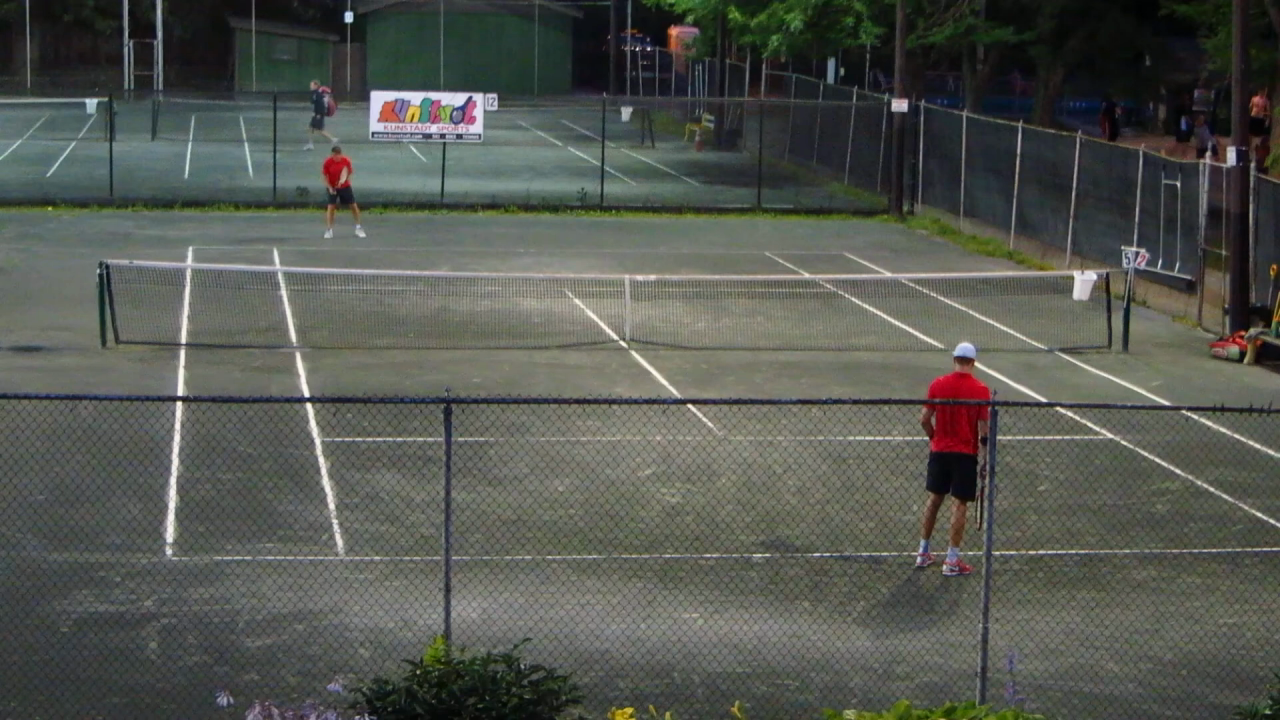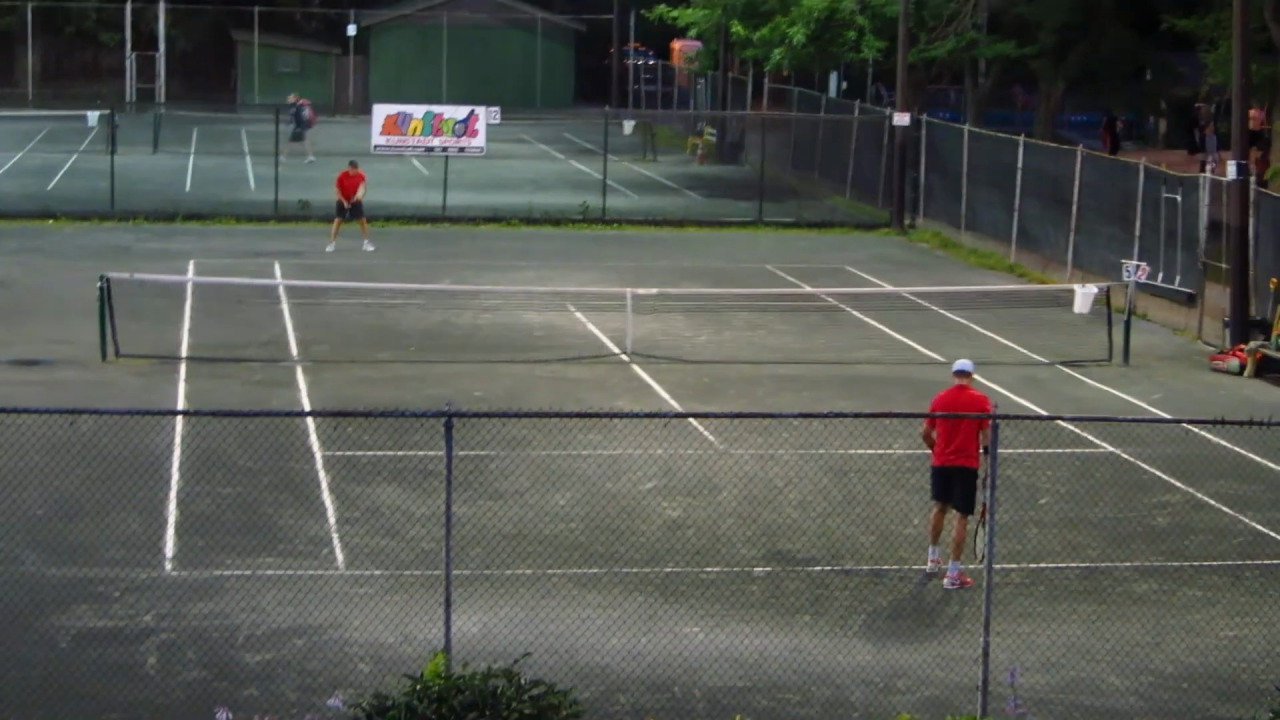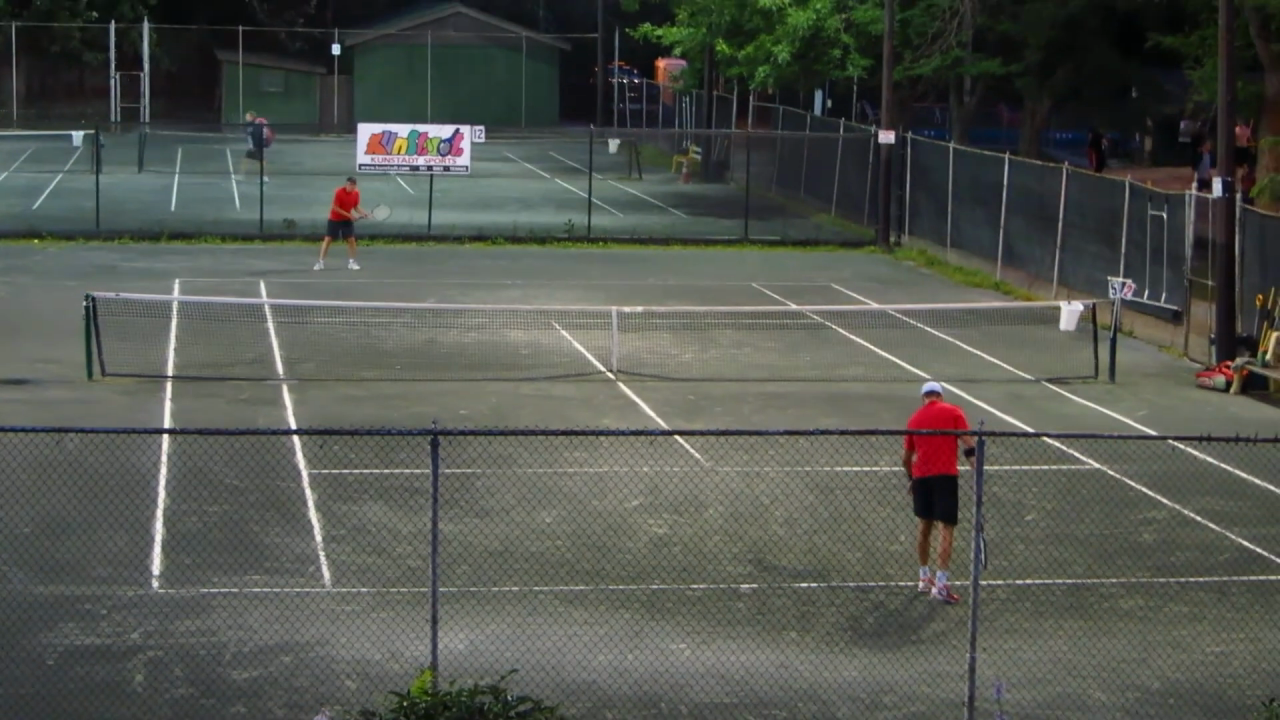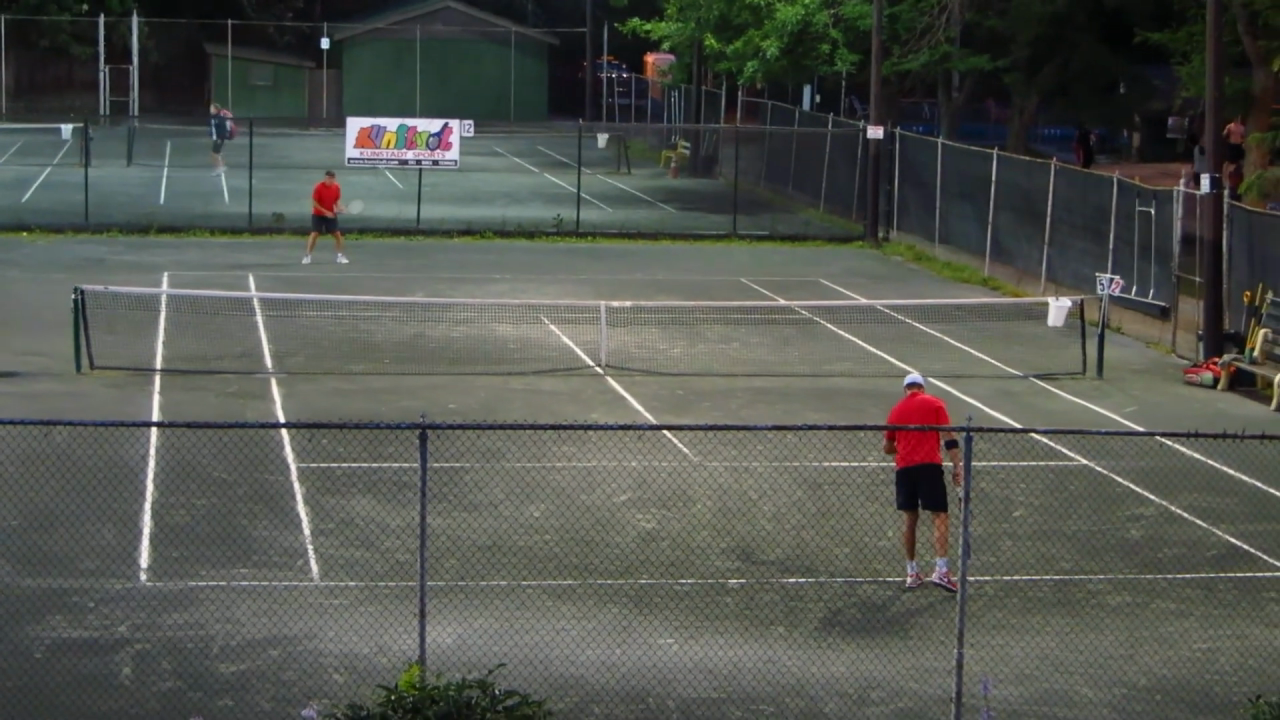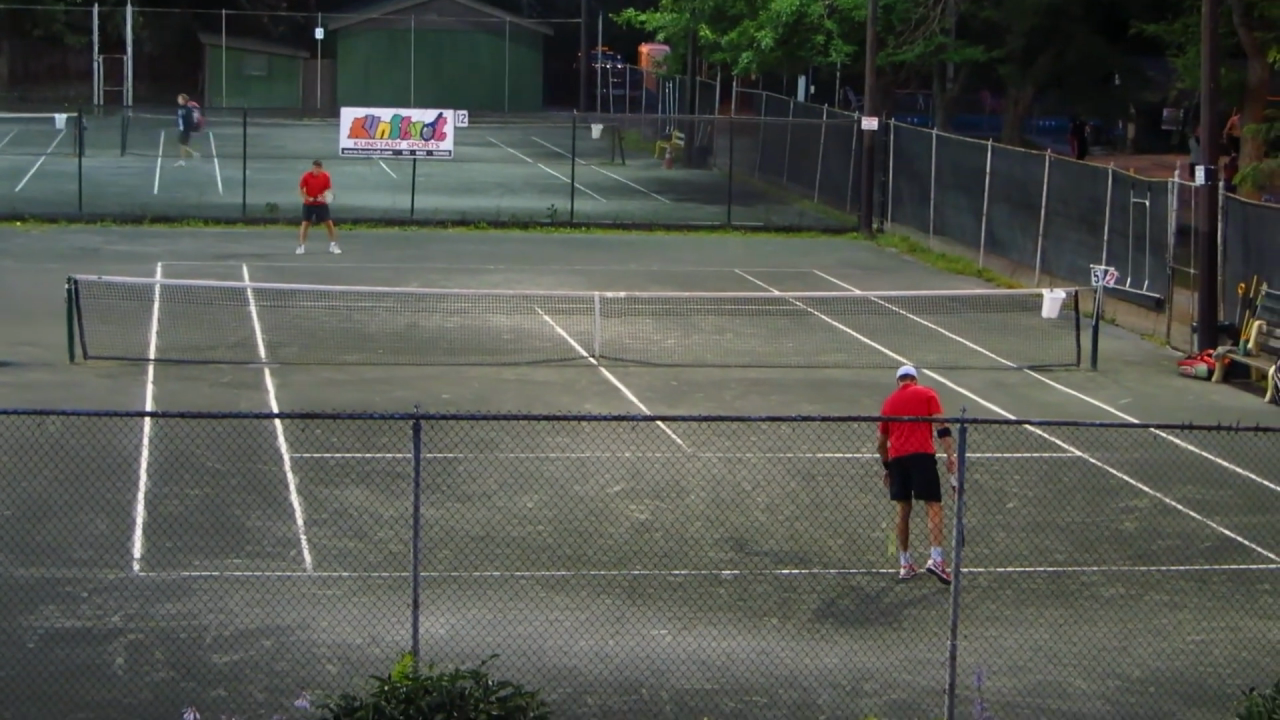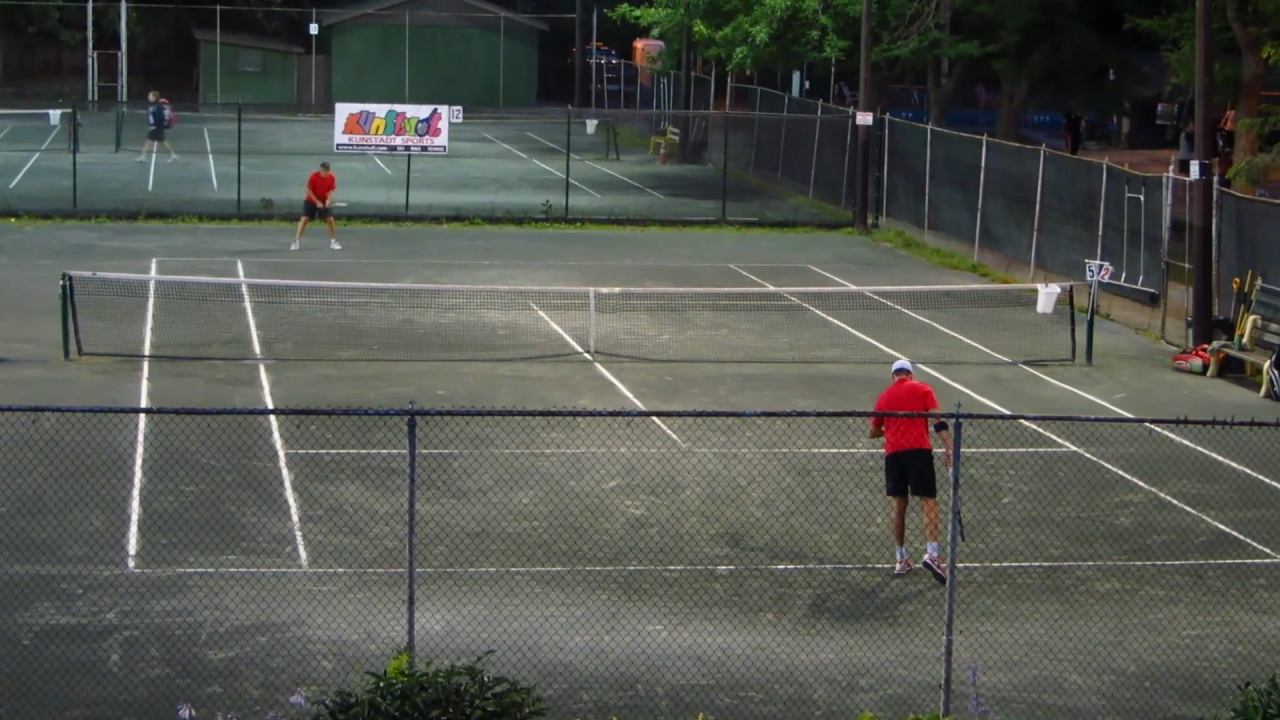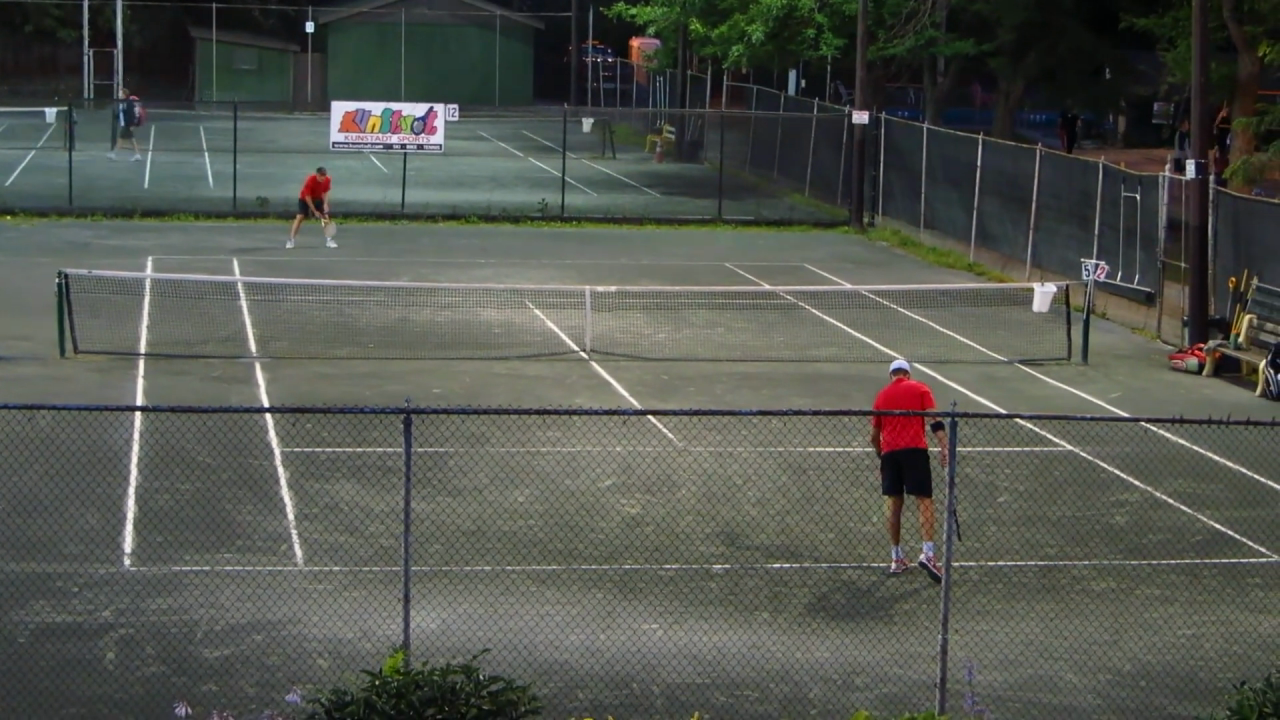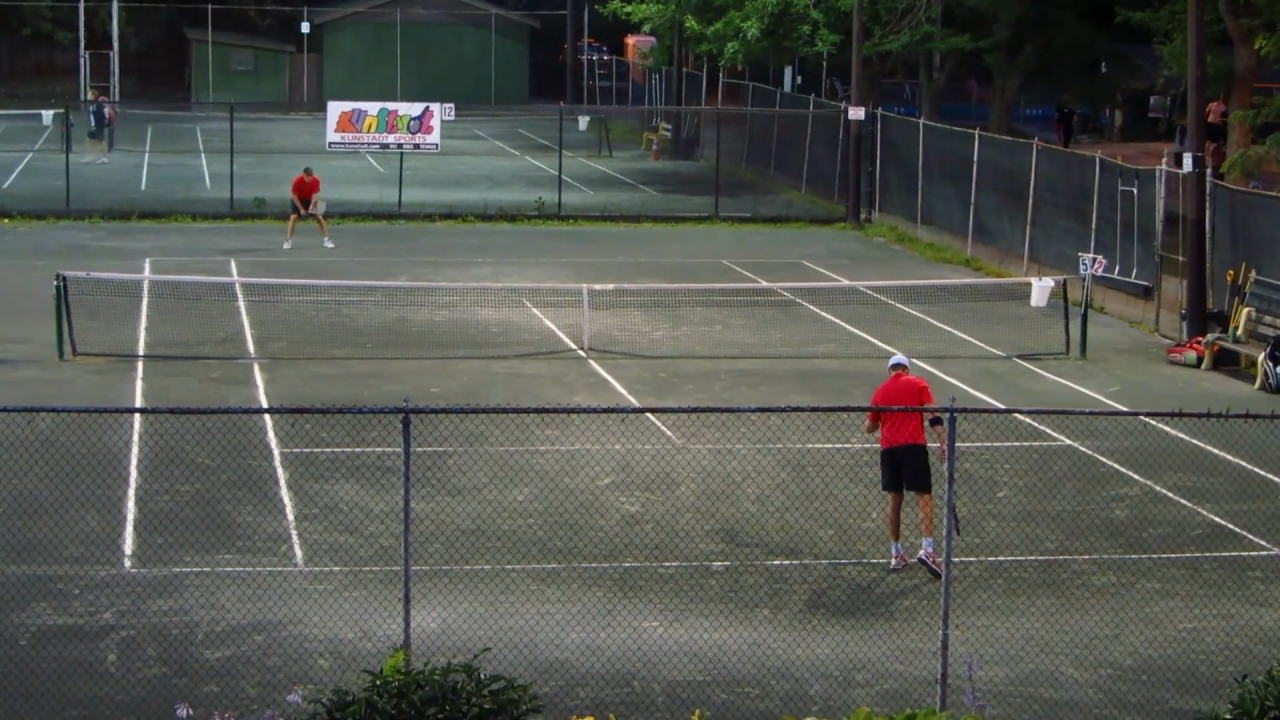
dt=0.4s
person 1, frame 1
left shoulder: (937, 384)
right shoulder: (980, 390)
left elbow: (925, 420)
right elbow: (983, 429)
left hip: (939, 451)
right hip: (965, 454)
left knee: (934, 500)
right knee: (960, 505)
left ankle: (923, 553)
right ankle: (952, 561)
person 1, frame 2
left shoulder: (939, 399)
right shoulder: (980, 401)
left elbow: (925, 434)
right elbow: (986, 439)
left hip: (940, 464)
right hip: (966, 466)
left knee: (939, 508)
right knee: (961, 518)
left ankle: (933, 557)
right ankle: (953, 574)
person 1, frame 3
left shoulder: (914, 418)
right shoulder: (953, 412)
left elbow: (906, 458)
right elbow: (968, 445)
left wrist: (912, 480)
left hip: (921, 476)
right hip: (945, 475)
left knee: (924, 525)
right knee: (946, 528)
left ankle: (924, 578)
right ankle: (940, 583)
person 1, frame 4
left shoulder: (896, 410)
right shoulder: (934, 403)
left elbow: (887, 448)
right elbow: (948, 437)
right wrist: (957, 467)
left hip: (904, 468)
right hip: (929, 465)
left knee: (910, 519)
right knee: (940, 516)
left ankle: (912, 572)
right ankle: (941, 570)
person 1, frame 5
left shoulder: (889, 402)
right shoulder: (927, 394)
left elbow: (881, 443)
right elbow: (941, 426)
left wrist: (887, 468)
right wrist: (950, 454)
left hip: (897, 458)
right hip: (922, 455)
left knee: (903, 510)
right knee: (933, 506)
left ankle: (905, 564)
right ankle: (936, 558)
person 1, frame 6
left shoulder: (884, 396)
right shoulder: (923, 388)
left elbow: (873, 432)
right elbow: (938, 420)
right wrist: (948, 447)
left hip: (893, 453)
right hip: (918, 450)
left knee: (898, 505)
right knee: (928, 502)
left ankle: (901, 559)
right ankle: (932, 553)
person 1, frame 7
left shoulder: (881, 396)
right shoulder: (920, 388)
left elbow: (875, 436)
right elbow: (934, 420)
left wrist: (880, 456)
right wrist: (944, 448)
left hip: (889, 453)
right hip: (914, 450)
left knee: (894, 504)
right knee: (924, 502)
left ankle: (896, 558)
right ankle: (927, 553)
person 1, frame 8
left shoulder: (880, 391)
right shoulder: (918, 384)
left elbow: (870, 427)
right elbow: (933, 415)
right wrist: (943, 442)
left hip: (888, 449)
right hip: (913, 446)
left knee: (894, 501)
right knee: (924, 498)
left ankle: (896, 554)
right ankle: (927, 549)
